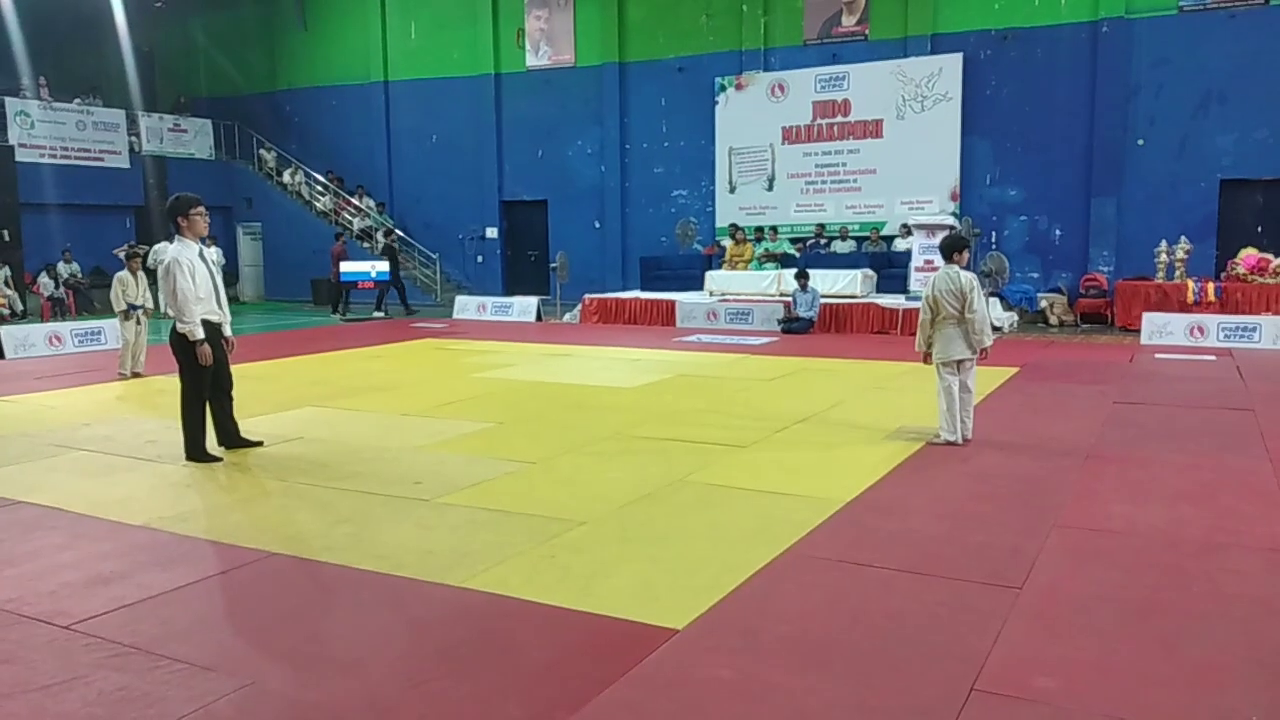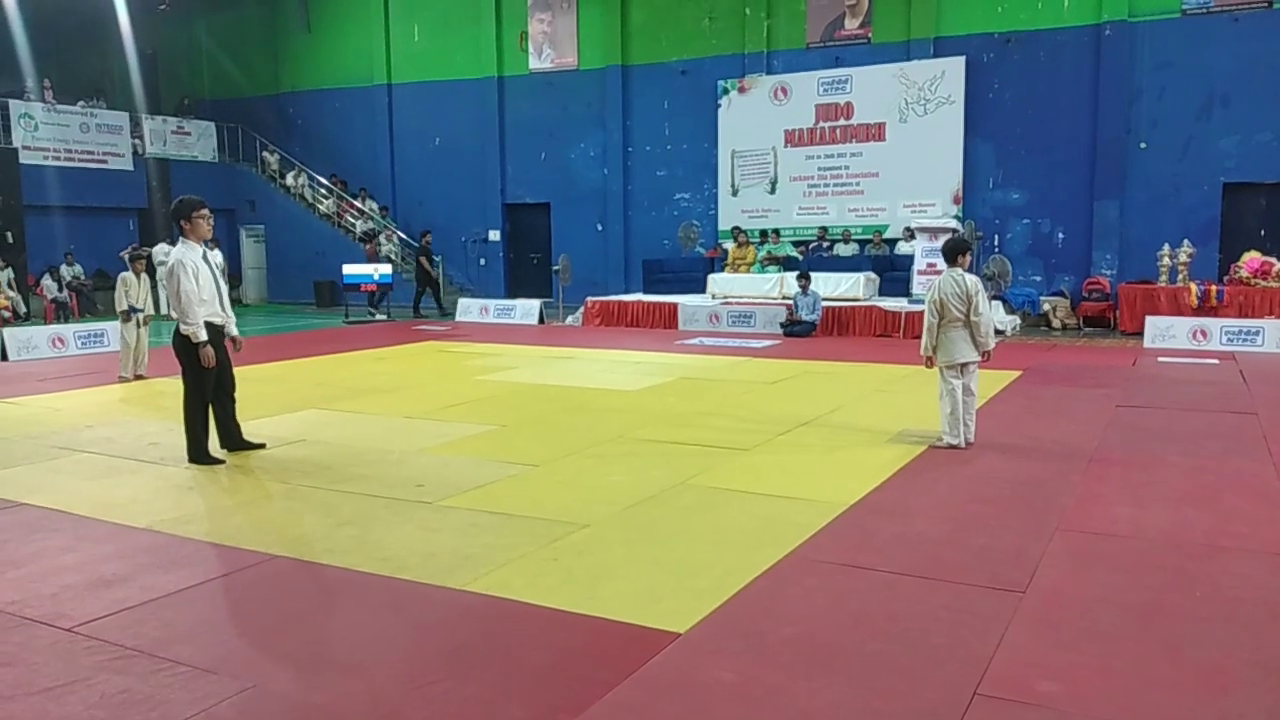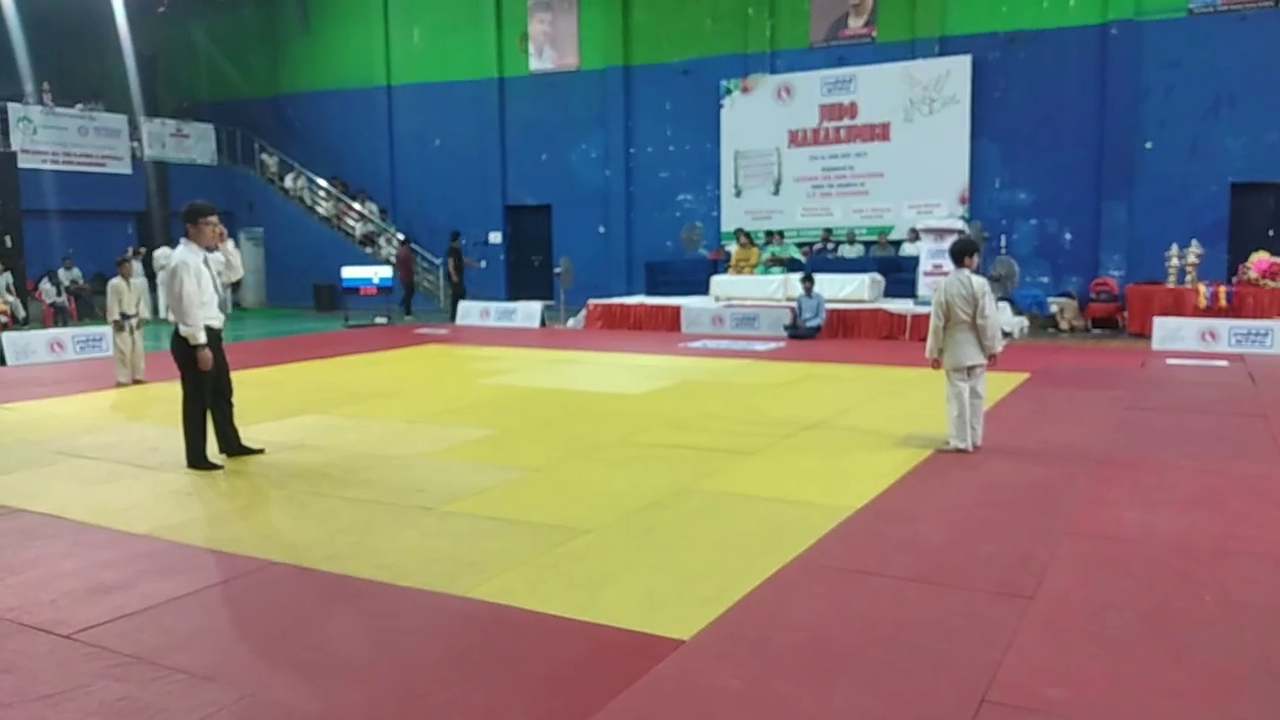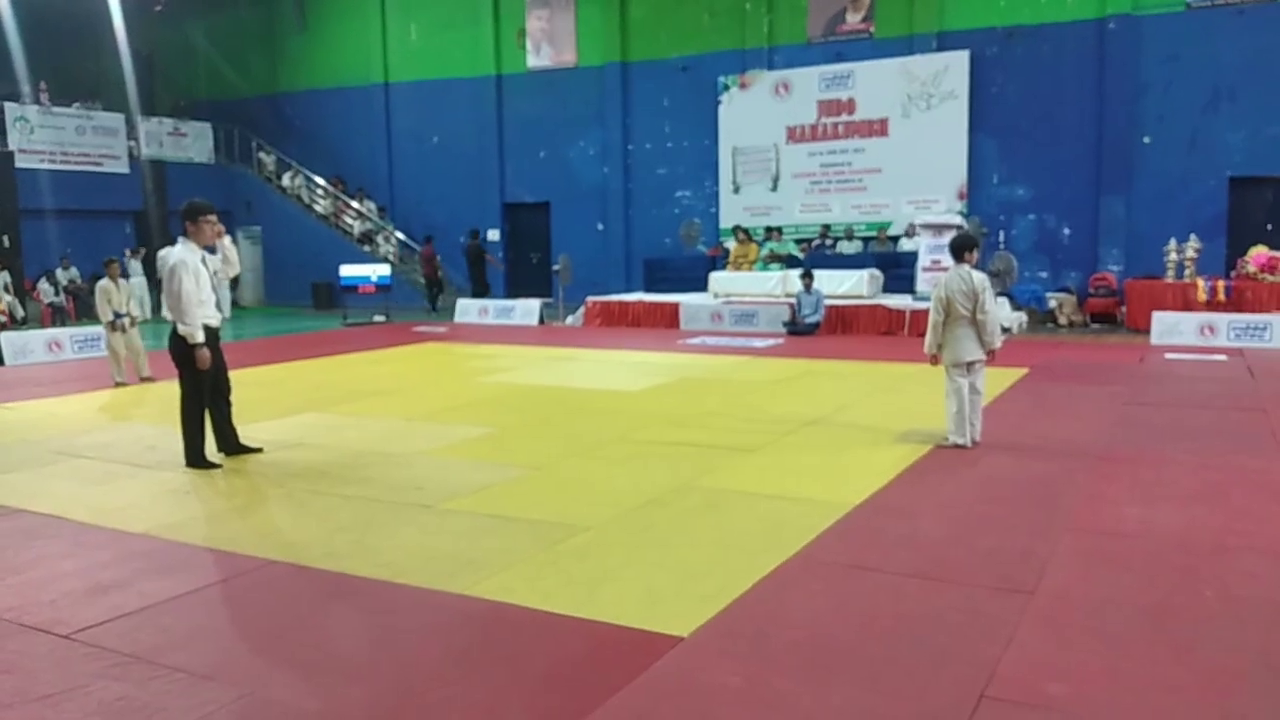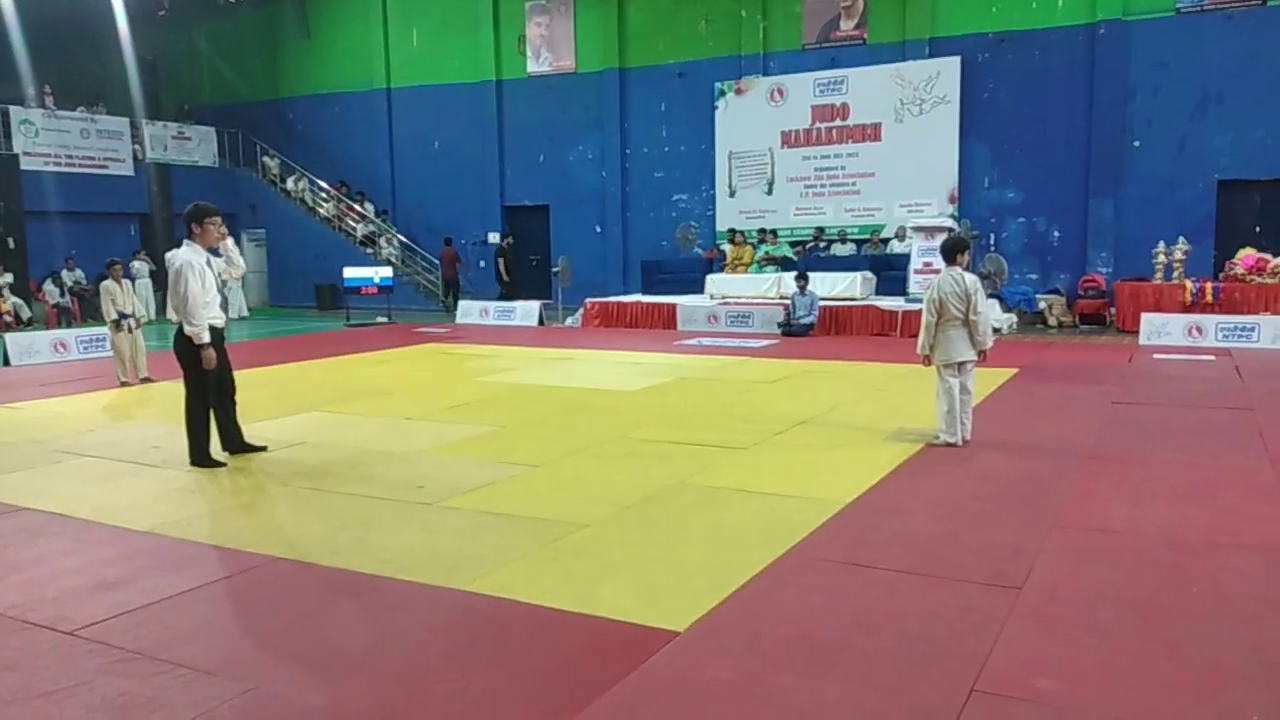
dt=0.5s
person 1, frame 1
left shoulder: (201, 252)
right shoulder: (178, 257)
right elbow: (185, 302)
left wrist: (226, 330)
right wrist: (199, 340)
left hip: (212, 329)
right hip: (193, 334)
left knee: (222, 387)
right knee: (196, 393)
left ankle: (230, 437)
right ankle: (195, 449)
person 1, frame 2
left shoulder: (204, 254)
right shoulder: (182, 258)
right elbow: (188, 304)
left wrist: (231, 329)
right wrist: (201, 342)
left hip: (214, 332)
right hip: (196, 336)
left knee: (225, 388)
right knee: (199, 395)
left ankle: (232, 439)
right ankle: (198, 451)
person 1, frame 3
left shoulder: (202, 257)
right shoulder: (184, 260)
right elbow: (188, 306)
right wrist: (200, 345)
left hip: (210, 335)
right hip: (194, 339)
left knee: (222, 392)
right knee: (197, 399)
left ankle: (231, 445)
right ankle: (196, 457)
person 1, frame 4
left shoulder: (200, 256)
right shoulder: (182, 259)
right elbow: (186, 306)
right wrist: (198, 344)
left hip: (208, 334)
right hip: (192, 338)
left knee: (220, 391)
right knee: (196, 397)
left ankle: (230, 443)
right ankle: (195, 456)
person 1, frame 5
left shoulder: (204, 258)
right shoulder: (187, 260)
left elbow: (236, 269)
right elbow: (192, 307)
left wrist: (225, 242)
right wrist: (204, 345)
left hip: (212, 334)
right hip: (196, 338)
left knee: (225, 391)
right knee: (200, 397)
left ankle: (234, 442)
right ankle: (199, 455)
person 2, frame 1
left shoulder: (933, 281)
right shoulder: (969, 279)
left elbow: (925, 317)
right elbow: (976, 314)
left wrist: (924, 346)
right wrist: (983, 342)
left hip: (943, 341)
right hip: (965, 340)
left knee: (948, 387)
right knee: (965, 387)
left ankle: (951, 434)
right ankle: (964, 431)
person 2, frame 2
left shoulder: (937, 284)
right shoulder: (972, 282)
left elbow: (931, 321)
right elbow: (981, 316)
left wrist: (928, 350)
right wrist: (986, 344)
left hip: (947, 344)
right hip: (968, 343)
left knee: (951, 391)
right knee: (968, 390)
left ankle: (953, 437)
right ankle: (967, 434)
person 2, frame 3
left shoulder: (944, 286)
right shoulder: (979, 284)
left elbow: (937, 322)
right elbow: (987, 319)
left wrist: (934, 352)
right wrist: (992, 348)
left hip: (954, 347)
right hip: (976, 346)
left knee: (958, 393)
right knee: (975, 393)
left ankle: (961, 441)
right ankle: (974, 438)
person 2, frame 4
left shoulder: (945, 281)
right shoulder: (980, 279)
left elbow: (937, 317)
right elbow: (987, 314)
left wrist: (933, 347)
right wrist: (991, 343)
left hip: (953, 343)
right hip: (975, 342)
left knee: (957, 389)
right knee: (974, 389)
left ankle: (960, 436)
right ankle: (973, 434)
person 2, frame 5
left shoulder: (937, 283)
right shoulder: (971, 281)
left elbow: (929, 319)
right elbow: (978, 315)
left wrist: (925, 348)
right wrist: (982, 343)
left hip: (945, 343)
right hip: (966, 342)
left knee: (948, 389)
right knee: (965, 389)
left ankle: (951, 435)
right ankle: (963, 432)
